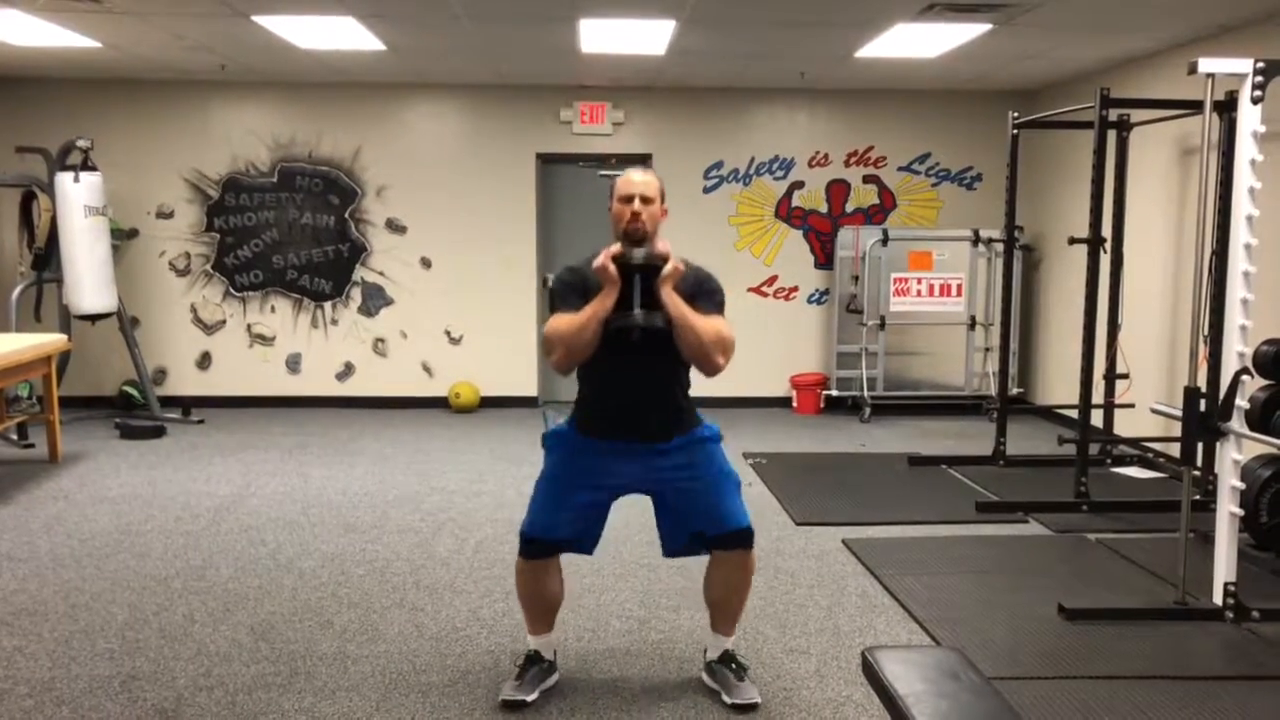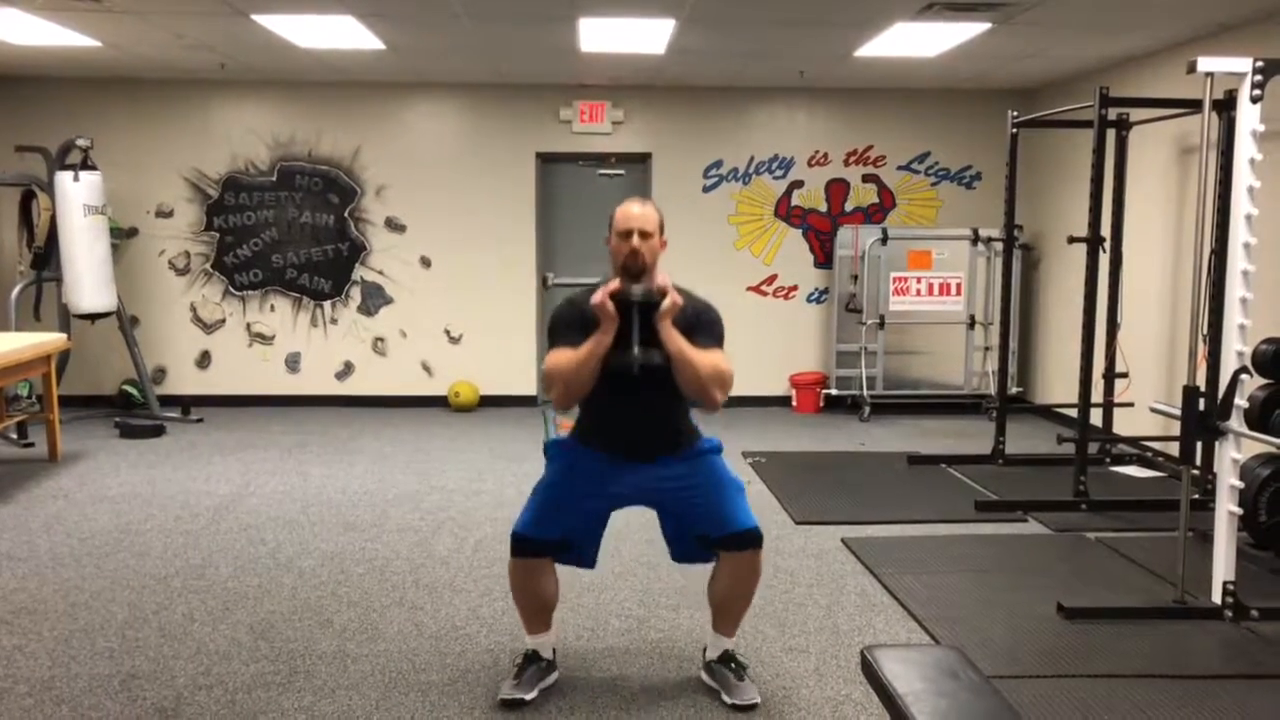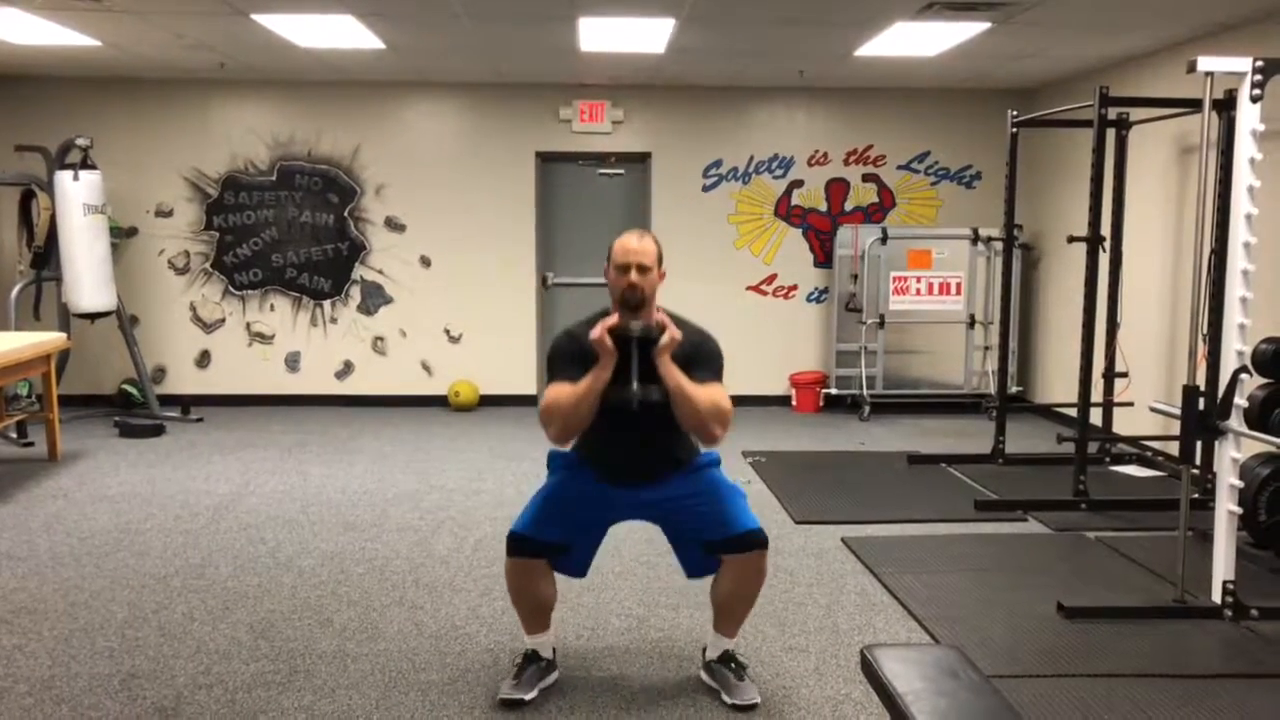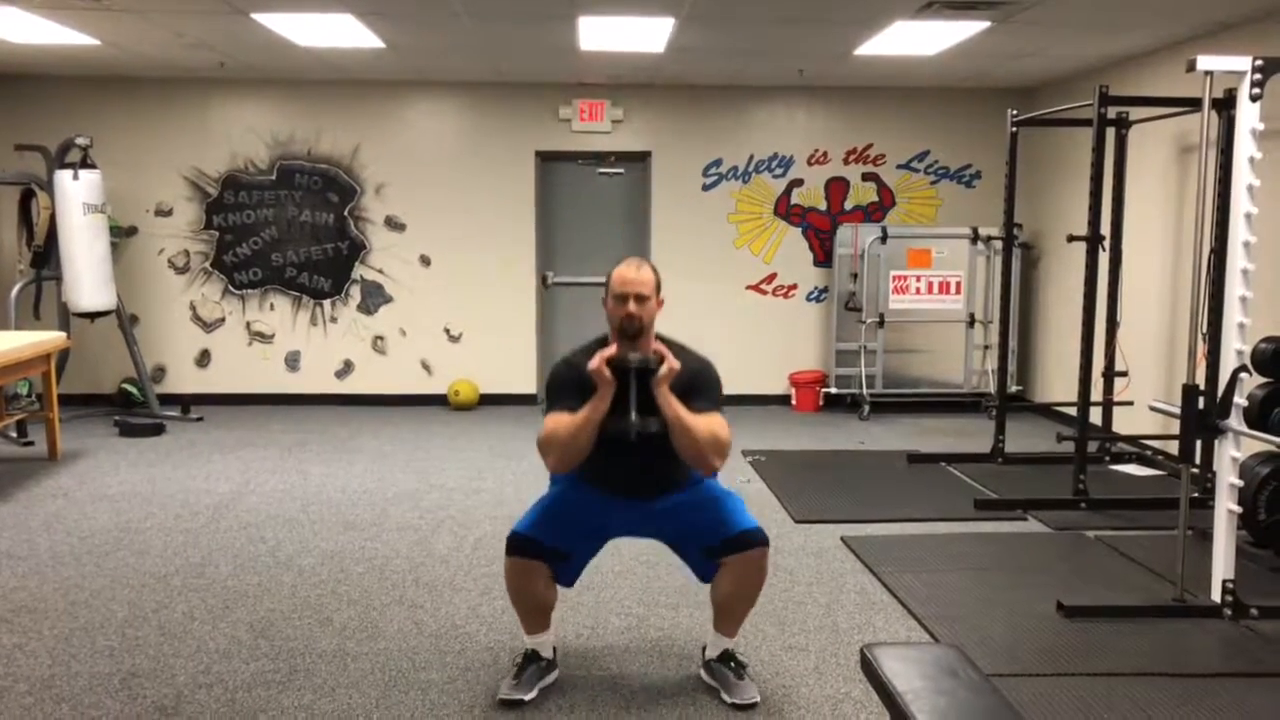
dt=0.1s
person 1, frame 1
left shoulder: (696, 282)
right shoulder: (578, 279)
left elbow: (715, 359)
right elbow: (561, 358)
left wrist: (668, 292)
right wrist: (607, 292)
left hip: (678, 442)
right hip: (592, 442)
left knee: (736, 539)
right knee: (537, 544)
left ankle: (719, 656)
right ankle: (541, 658)
person 1, frame 2
left shoulder: (695, 312)
right shoulder: (577, 311)
left elbow: (713, 395)
right elbow: (561, 395)
left wrist: (666, 327)
right wrist: (607, 329)
left hip: (679, 456)
right hip: (595, 455)
left knee: (743, 541)
right knee: (528, 543)
left ankle: (719, 655)
right ankle: (540, 655)
person 1, frame 3
left shoulder: (693, 343)
right shoulder: (576, 343)
left elbow: (714, 431)
right elbow: (558, 432)
left wrist: (665, 363)
right wrist: (604, 364)
left hip: (677, 476)
right hip: (593, 474)
left knee: (749, 544)
right knee: (524, 545)
left ankle: (719, 656)
right ankle: (540, 655)
person 1, frame 4
left shoulder: (692, 369)
right shoulder: (575, 369)
left elbow: (711, 461)
right elbow: (557, 461)
left wrist: (663, 392)
right wrist: (603, 394)
left hip: (676, 490)
right hip: (594, 490)
left knee: (750, 545)
right knee: (523, 547)
left ankle: (718, 654)
right ankle: (540, 654)
